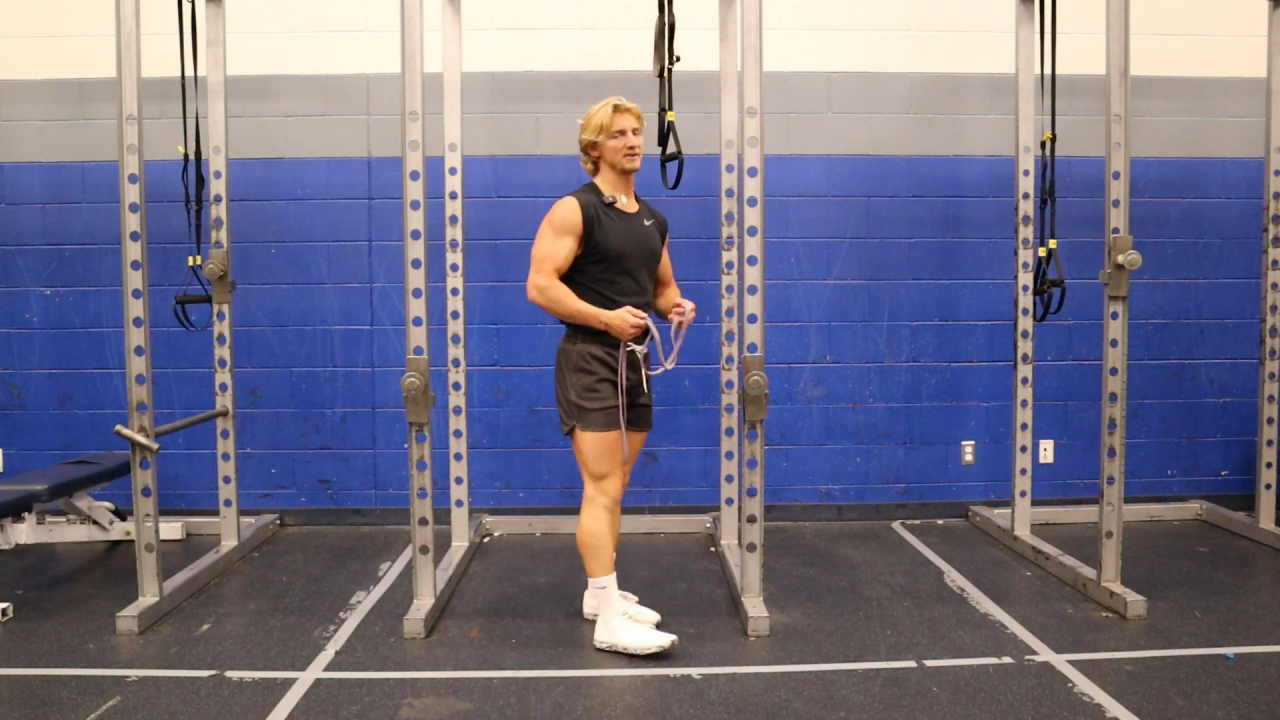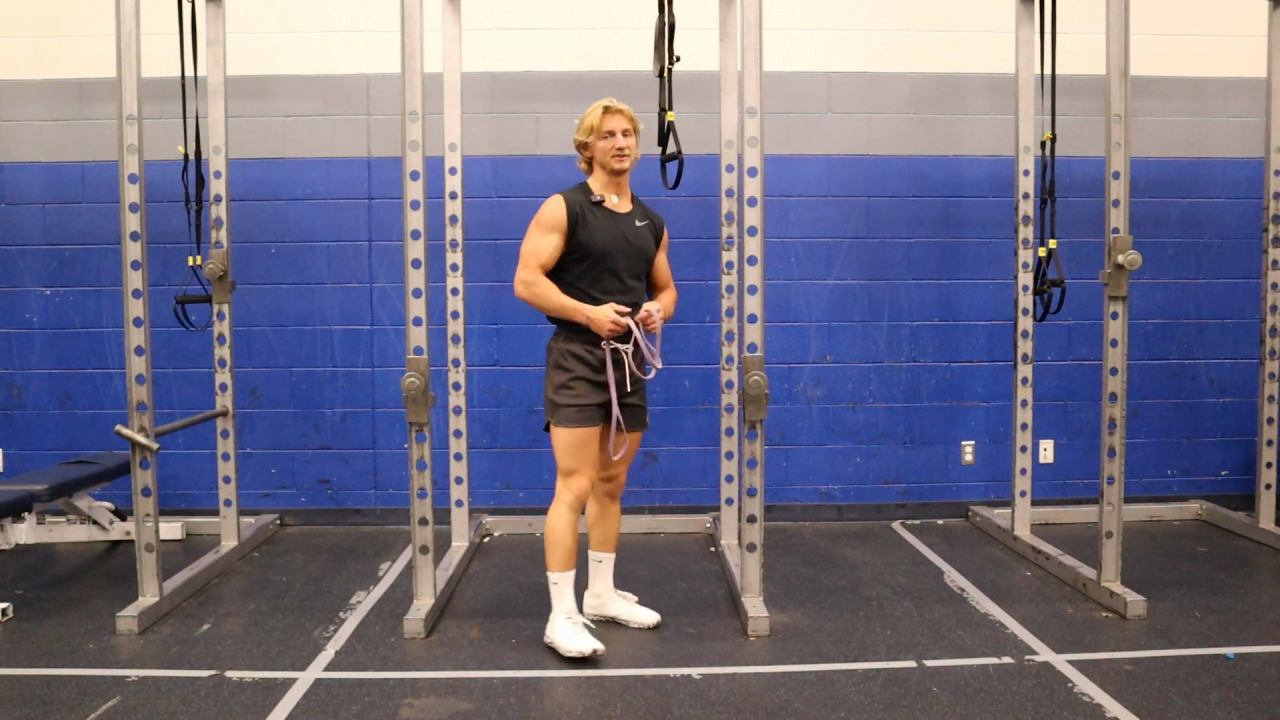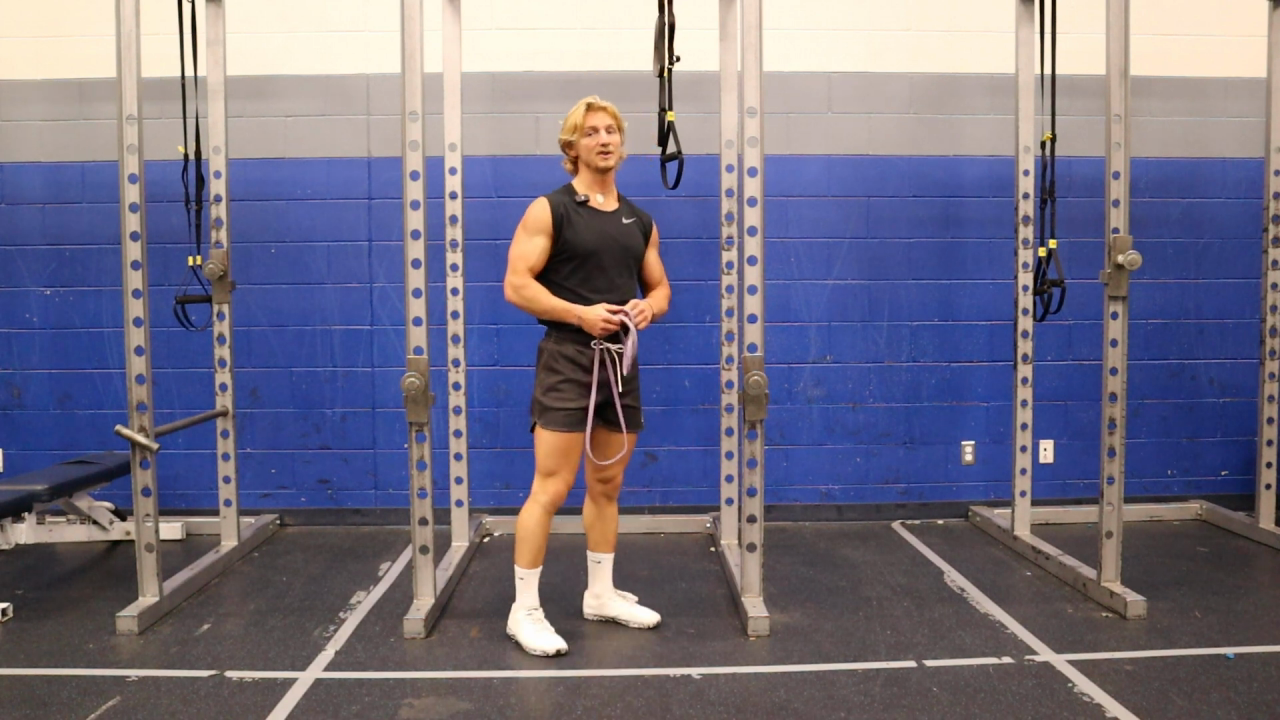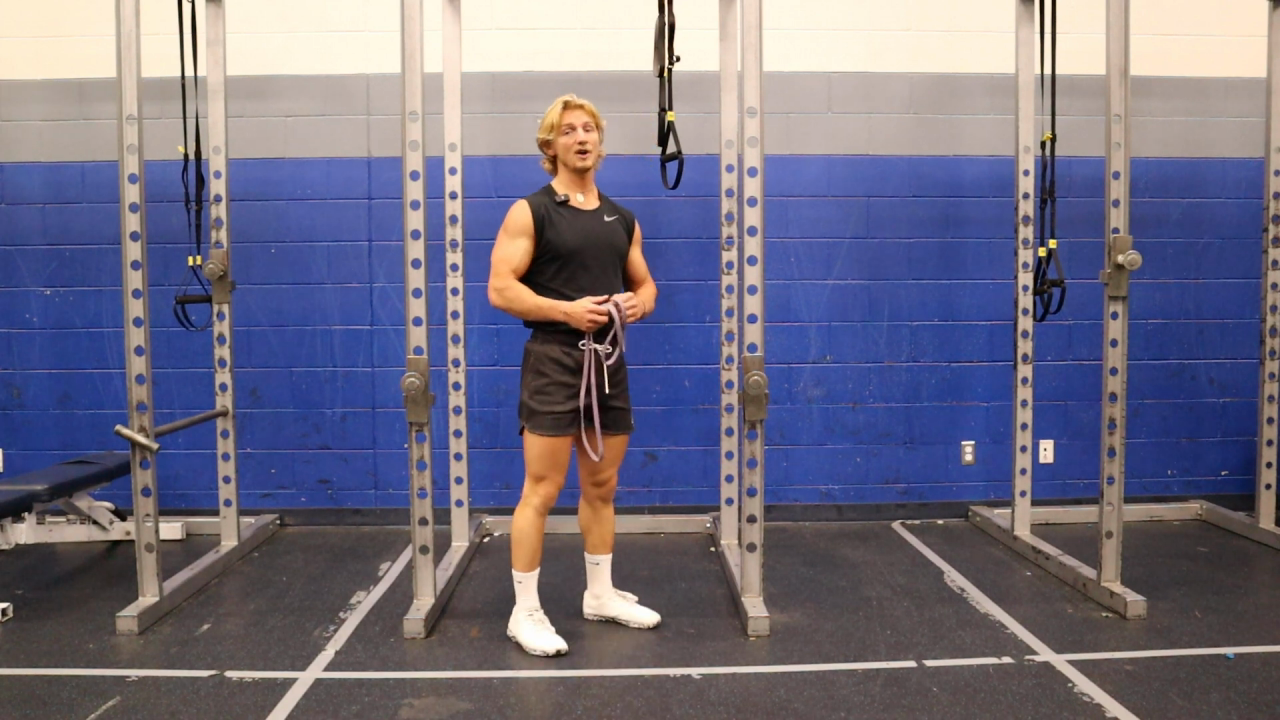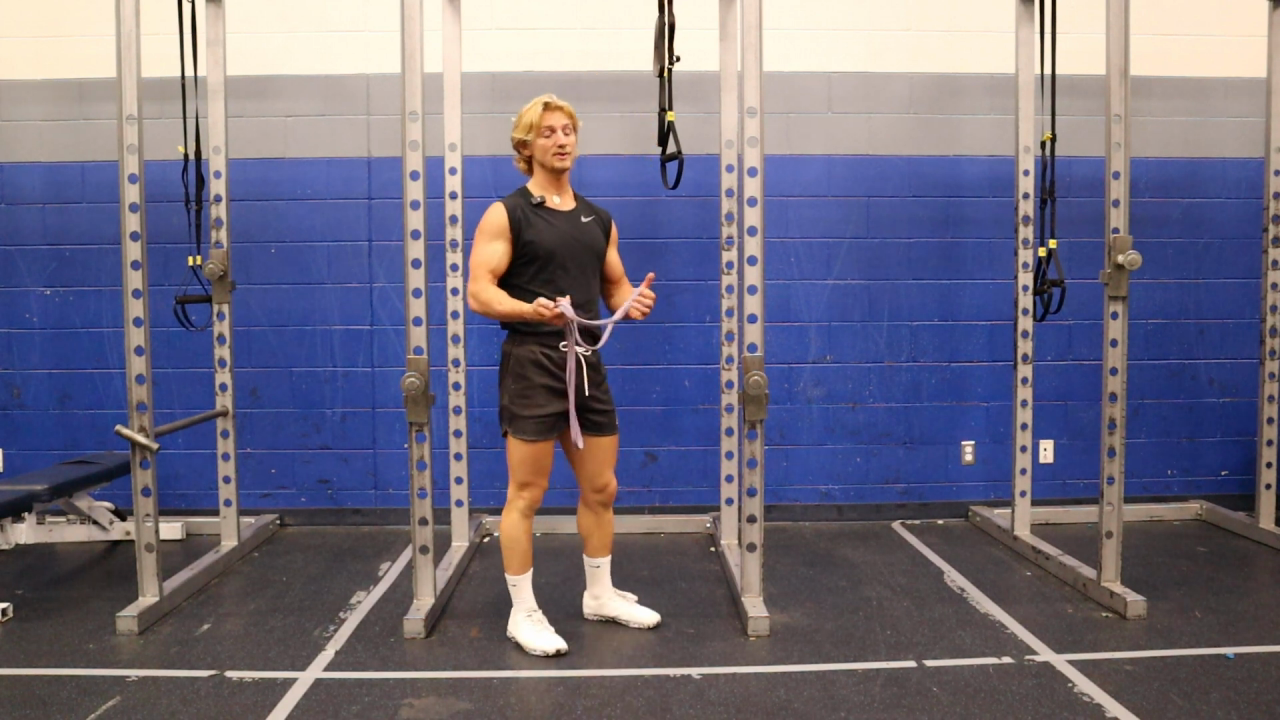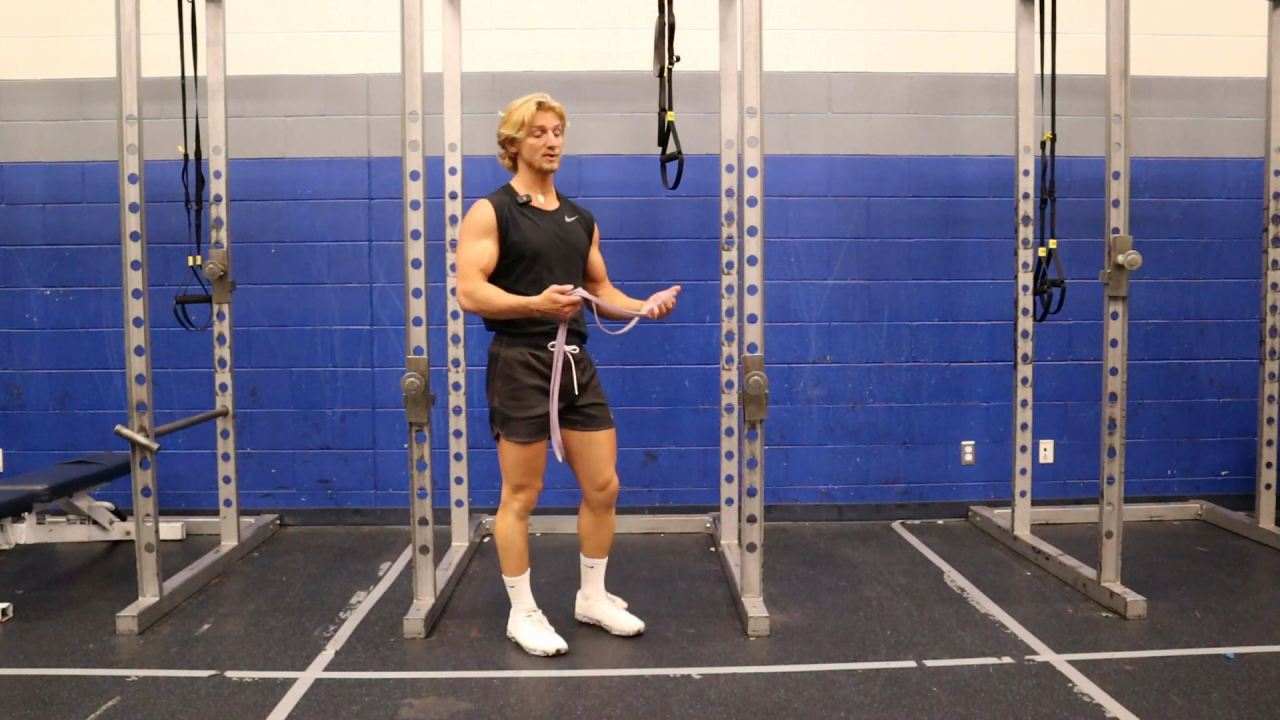
dt=0.2s
person 1, frame 1
left shoulder: (654, 220)
right shoulder: (574, 209)
left elbow: (661, 285)
right elbow: (540, 285)
left wrist: (675, 305)
right wrist: (606, 318)
left hip: (632, 363)
right hip: (590, 361)
left knee: (608, 486)
right knee: (605, 490)
left ankle: (602, 594)
right ankle: (610, 620)
person 1, frame 2
left shoulder: (651, 221)
right shoulder: (563, 207)
left elbow: (663, 287)
right elbow: (527, 280)
left wrist: (657, 310)
right wrist: (588, 313)
left hip: (628, 361)
right hip: (577, 358)
left knee: (611, 485)
right knee: (575, 489)
left ankle: (602, 592)
right ankle: (562, 614)
person 1, frame 3
left shoulder: (640, 221)
right shoulder: (549, 210)
left elbow: (659, 287)
right elbow: (517, 285)
left wrist: (648, 308)
right wrist: (580, 313)
left hip: (620, 361)
right hip: (567, 358)
left knee: (607, 486)
right knee: (550, 489)
left ankle: (601, 593)
right ankle: (525, 609)
person 1, frame 4
left shoulder: (622, 219)
right shoulder: (530, 211)
left elbow: (644, 285)
right elbow: (500, 289)
left wrist: (637, 304)
right wrist: (566, 309)
left hip: (609, 361)
right hip: (554, 360)
left knee: (601, 488)
right knee: (542, 491)
left ankle: (601, 593)
right ankle: (525, 611)
person 1, frame 5
left shoulder: (599, 219)
right shoulder: (506, 214)
left elbow: (615, 286)
right elbow: (478, 293)
left wrist: (633, 301)
right wrist: (530, 310)
left hip: (588, 362)
right hip: (533, 363)
left knee: (601, 490)
right knee: (527, 495)
left ankle: (600, 594)
right ankle: (523, 613)
person 1, frame 6
left shoulder: (580, 218)
right shoulder: (491, 212)
left elbow: (599, 288)
right elbow: (470, 291)
left wrist: (643, 306)
right wrist: (535, 303)
left hip: (576, 362)
right hip: (521, 365)
left knee: (603, 488)
right knee: (521, 497)
left ankle: (593, 597)
right ankle: (523, 613)
